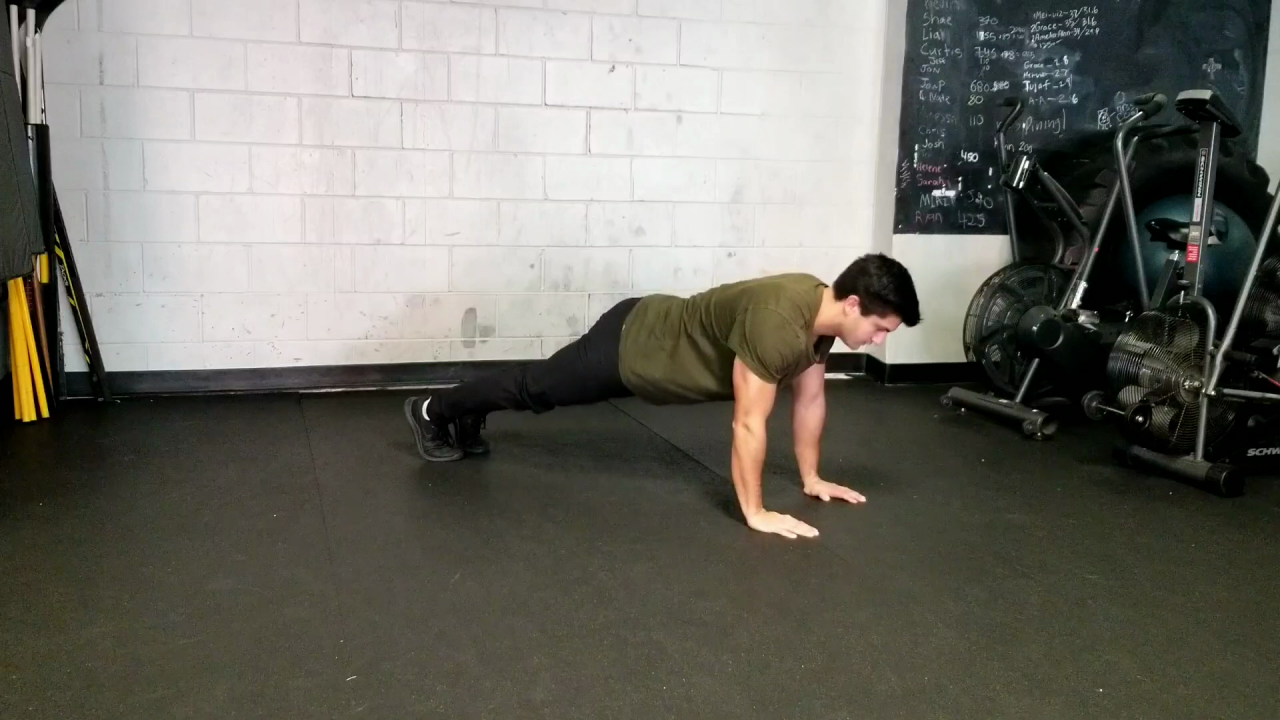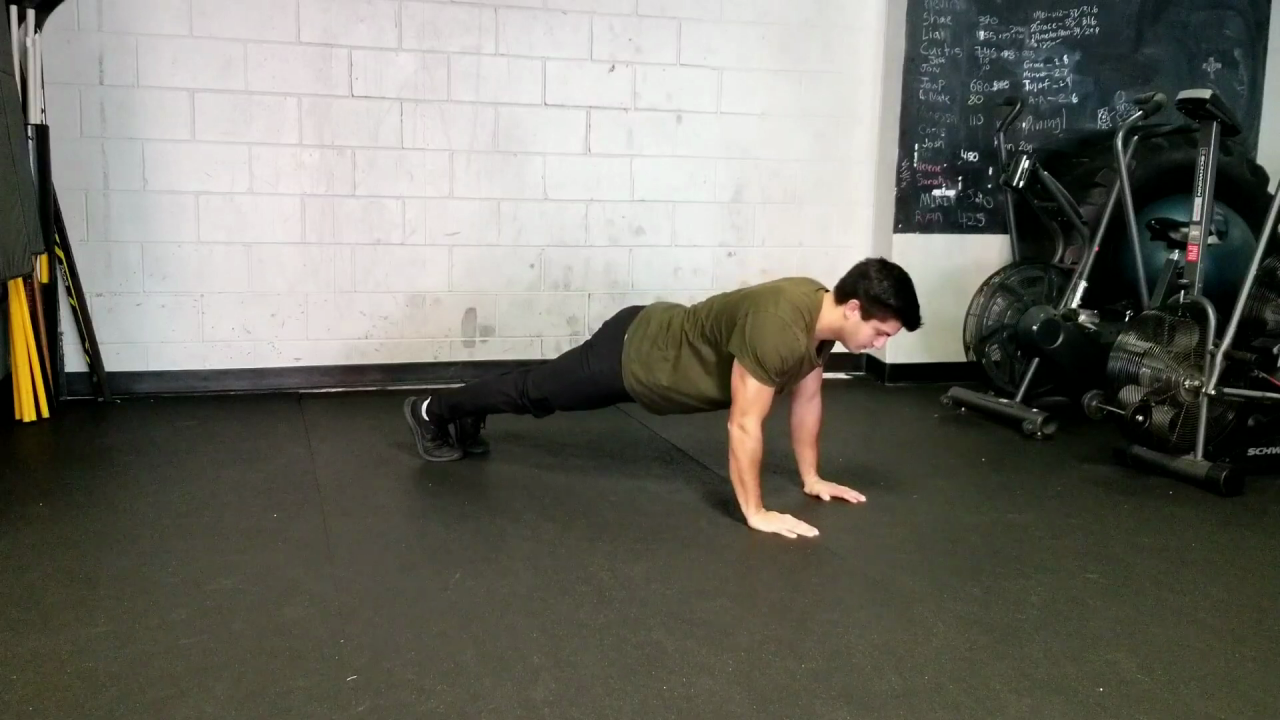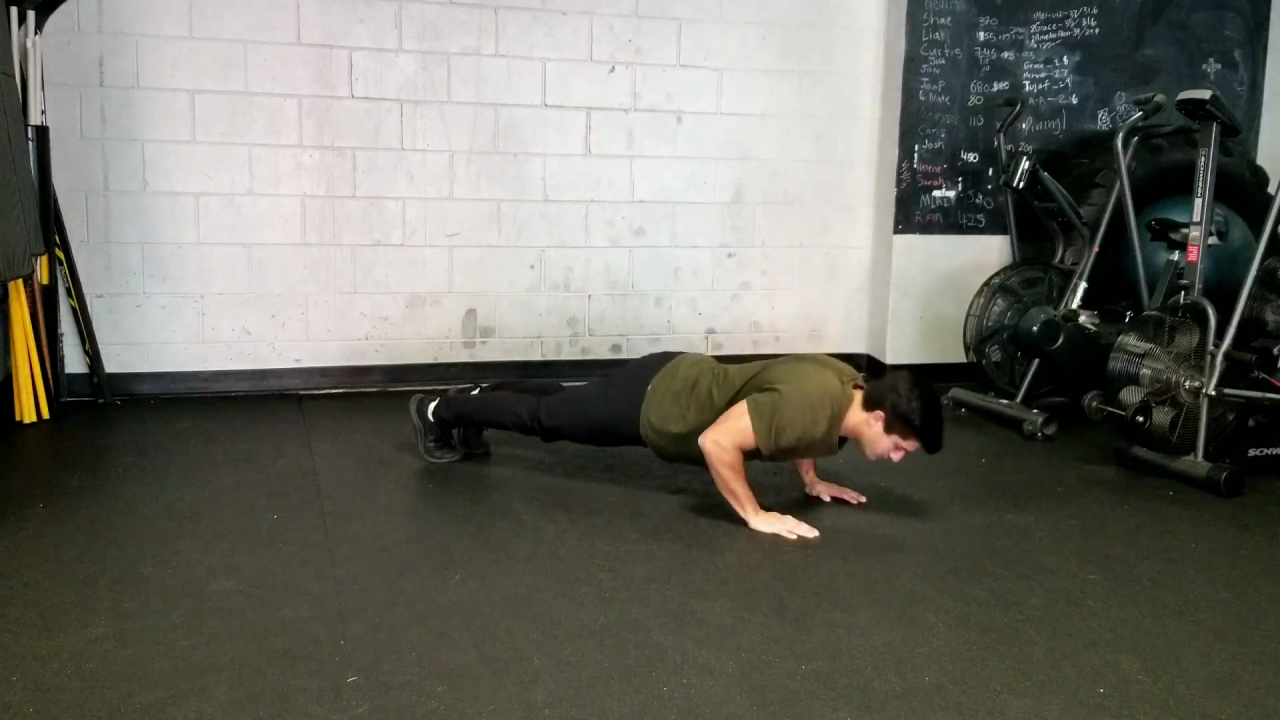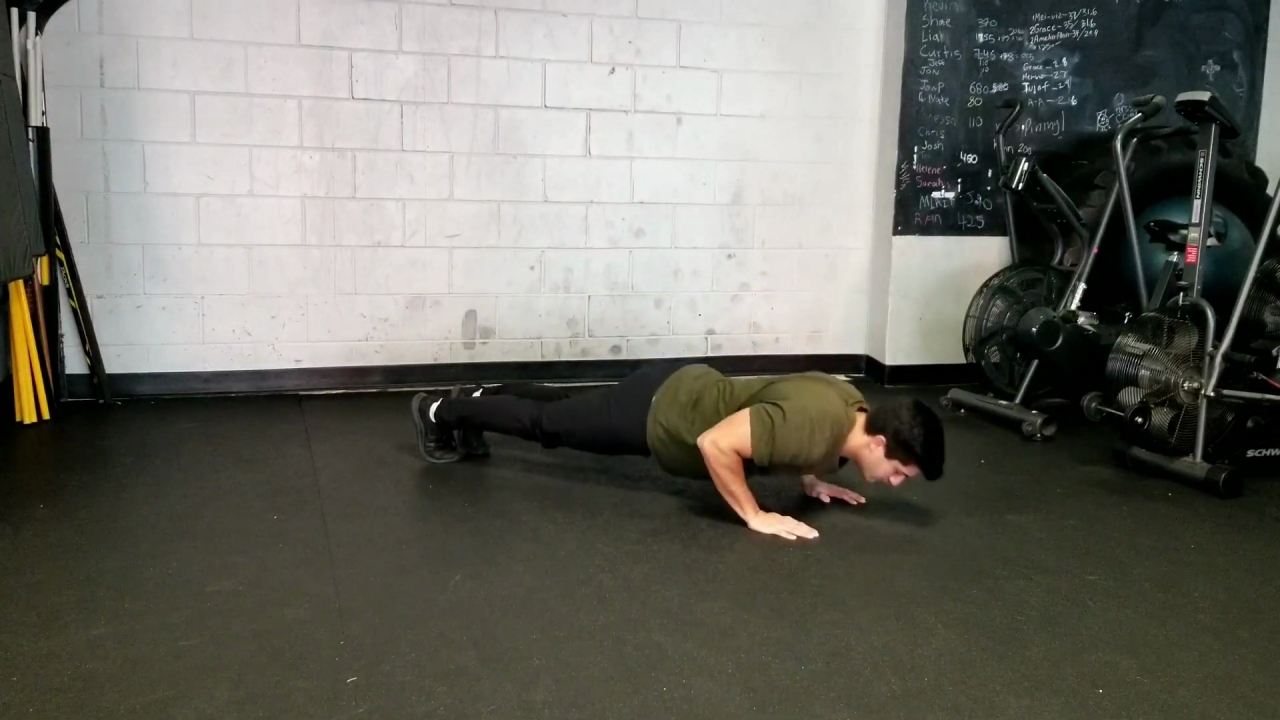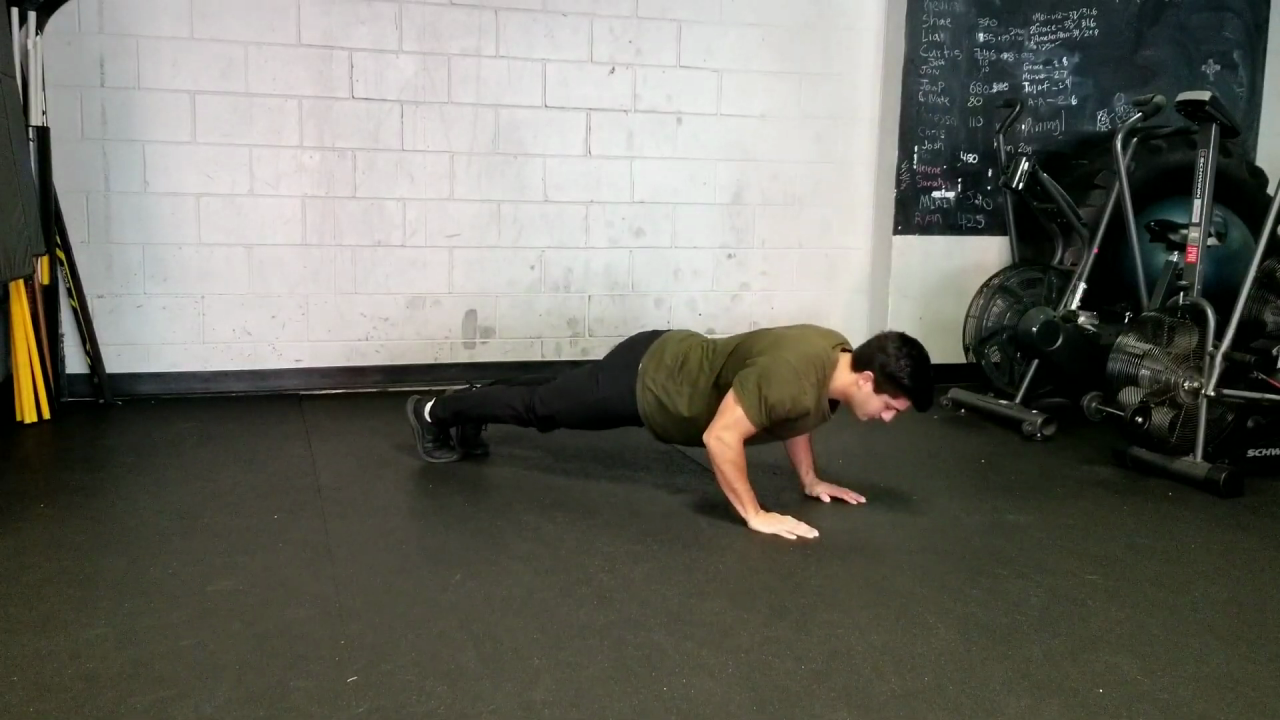
dt=1s
person 1, frame 1
left shoulder: (820, 309)
right shoulder: (779, 324)
left elbow: (810, 398)
right elbow: (748, 423)
left wrist: (811, 478)
right wrist: (755, 512)
left hip: (655, 342)
right hip: (630, 347)
left knee: (546, 387)
right knee: (535, 390)
left ankle: (465, 415)
right ankle: (433, 410)
person 1, frame 2
left shoulder: (820, 313)
right shoulder: (780, 328)
left elbow: (806, 397)
right elbow: (743, 424)
left wrist: (811, 477)
right wrist: (755, 512)
left hip: (659, 342)
right hip: (633, 356)
left knee: (546, 390)
right knee: (535, 393)
left ankle: (465, 416)
right ankle: (432, 411)
person 1, frame 3
left shoulder: (850, 388)
right shoulder: (811, 406)
right elbow: (716, 442)
left wrist: (811, 479)
right wrist: (755, 516)
left hip: (684, 381)
right hip: (655, 405)
left knee: (561, 405)
right knee: (545, 418)
left ankle: (477, 396)
right ankle: (438, 411)
person 1, frame 4
left shoulder: (850, 403)
right shoulder: (815, 426)
right elbow: (714, 443)
left wrist: (811, 479)
right wrist: (754, 516)
left hip: (687, 390)
right hip: (660, 416)
left knee: (566, 410)
right knee: (546, 424)
left ankle: (480, 397)
right ankle: (440, 412)
person 1, frame 5
left shoulder: (836, 354)
right shoulder: (794, 373)
left elbow: (795, 415)
right elbow: (720, 437)
left wrist: (810, 481)
right wrist: (755, 515)
left hip: (674, 364)
right hip: (647, 382)
left knee: (555, 402)
right knee: (539, 410)
left ankle: (467, 409)
right ankle: (436, 413)
